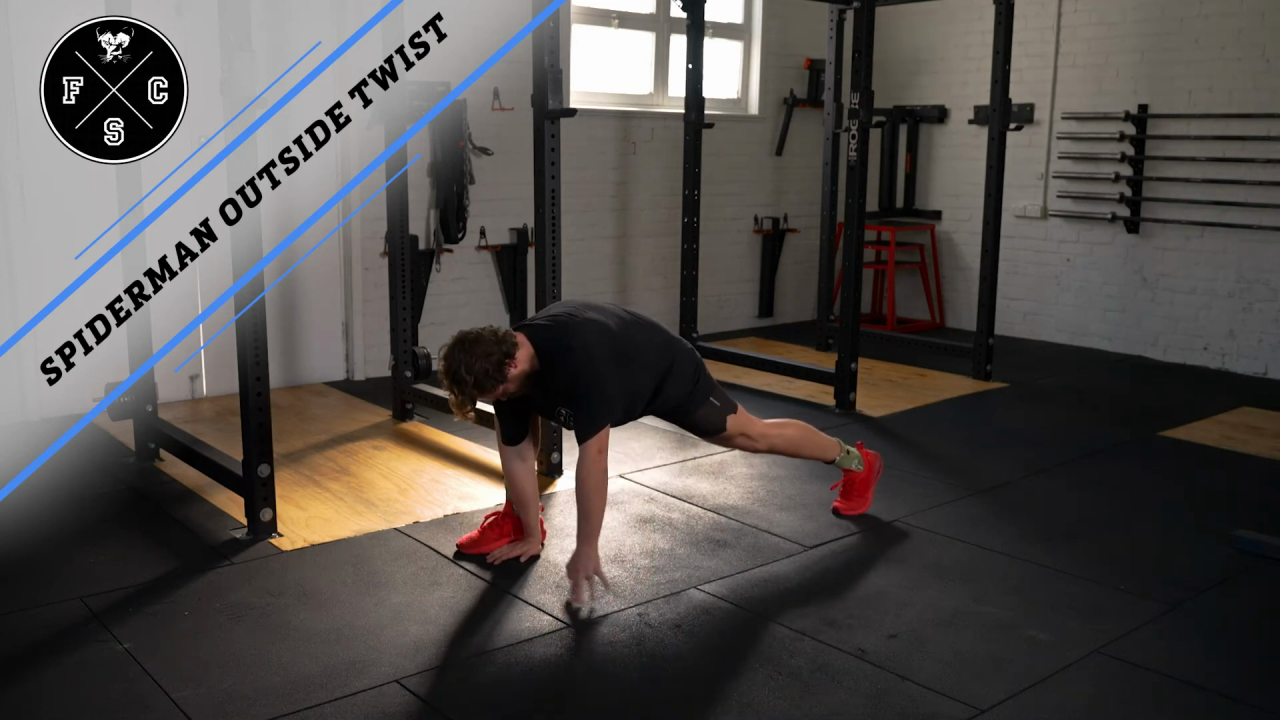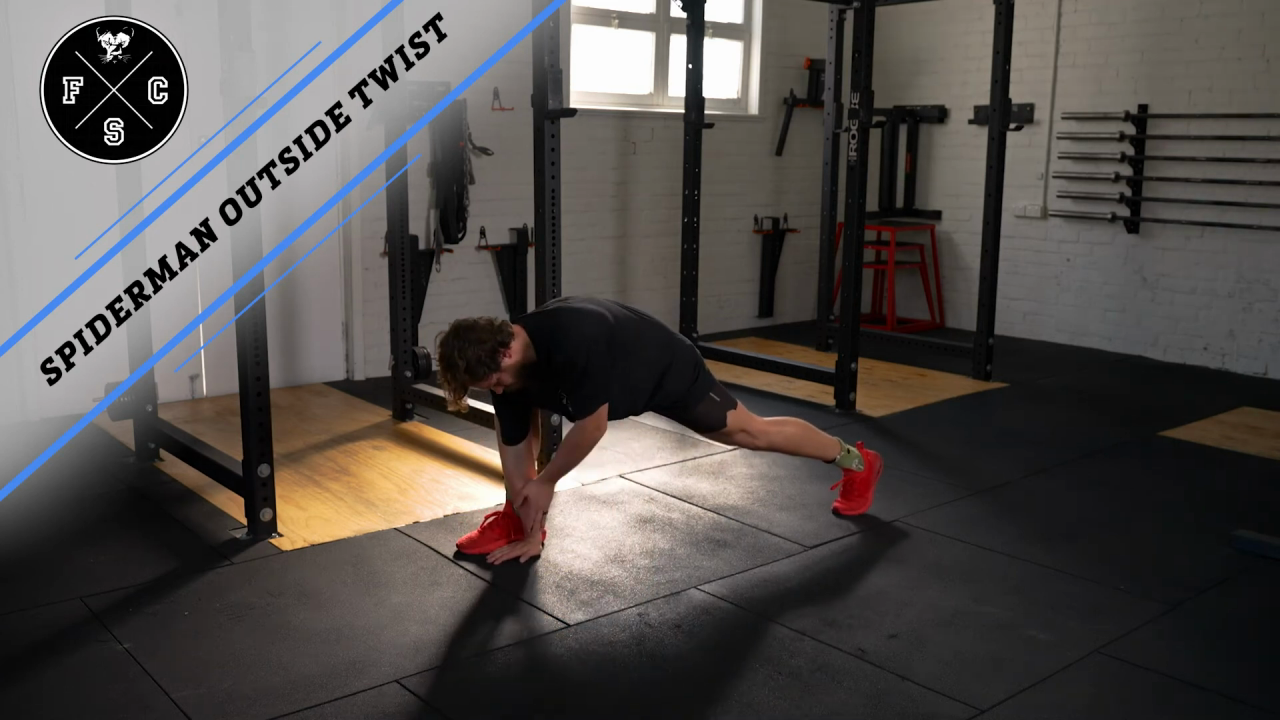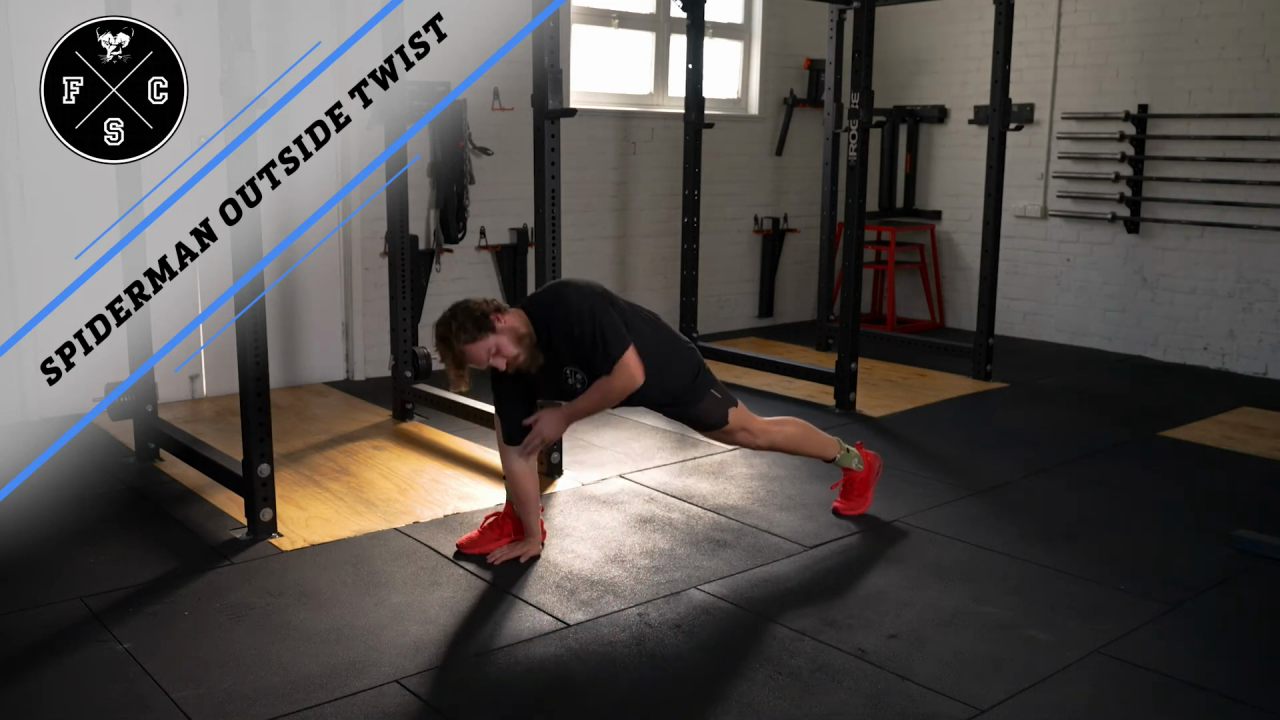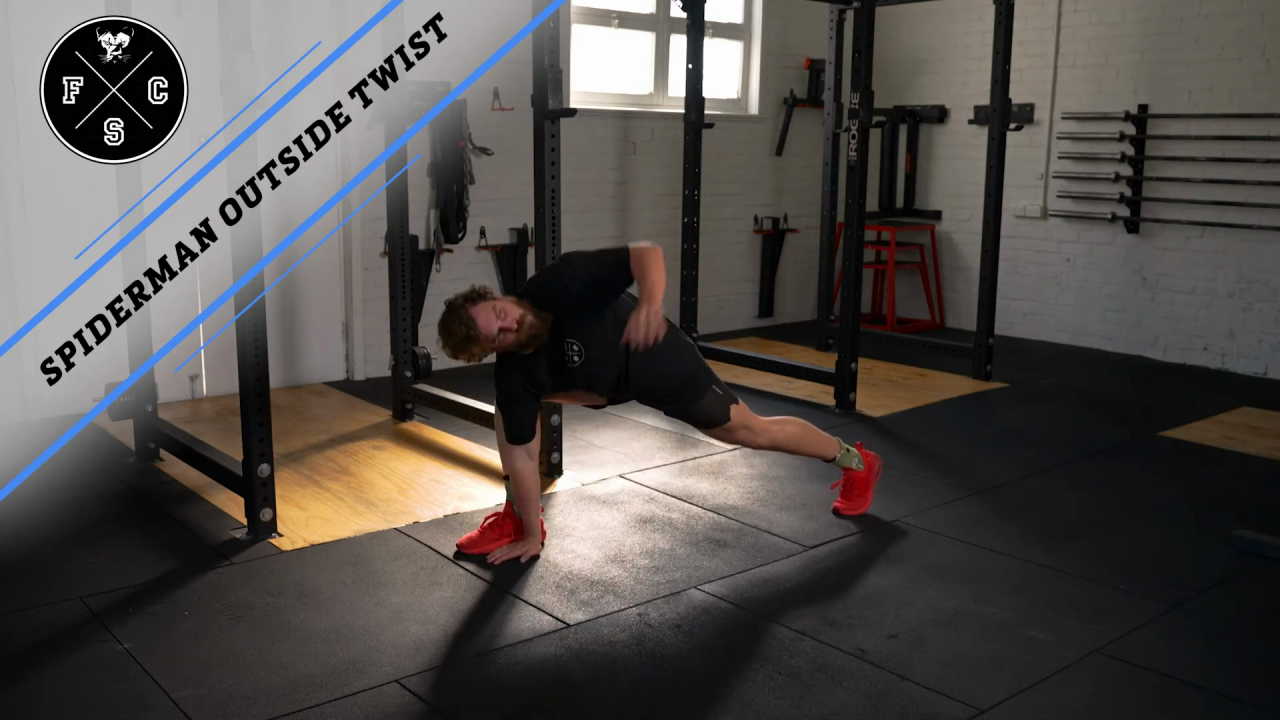
dt=0.3s
person 1, frame 1
left shoulder: (578, 355)
right shoulder: (505, 366)
left elbow: (592, 456)
right elbow: (516, 451)
left wrist: (586, 549)
right wrist: (531, 534)
left hip: (669, 374)
right hip: (622, 379)
left knee: (749, 433)
right knee: (519, 427)
left ankle: (855, 461)
right ankle: (515, 518)
person 1, frame 2
left shoulder: (574, 339)
right shoulder: (505, 367)
left elbow: (591, 428)
right elbow: (517, 450)
left wrist: (545, 483)
right wrist: (529, 534)
left hip: (671, 372)
right hip: (619, 377)
left knee: (750, 431)
right knee: (519, 421)
left ankle: (853, 460)
right ankle: (516, 513)
person 1, frame 3
left shoulder: (569, 303)
right shoulder: (508, 374)
left elbow: (630, 372)
right elbow: (518, 454)
left wrist: (564, 415)
right wrist: (531, 536)
left hip: (667, 370)
left knee: (750, 431)
right knee: (515, 421)
left ankle: (854, 460)
right ankle: (517, 518)
person 1, frame 4
left shoulder: (563, 280)
right shoulder: (514, 370)
left elbow: (647, 256)
right elbow: (522, 454)
left wrist: (648, 305)
right wrist: (530, 534)
left hip: (667, 366)
right hip: (611, 377)
left knee: (751, 430)
right knee: (514, 412)
left ankle: (853, 460)
right ankle: (514, 516)
